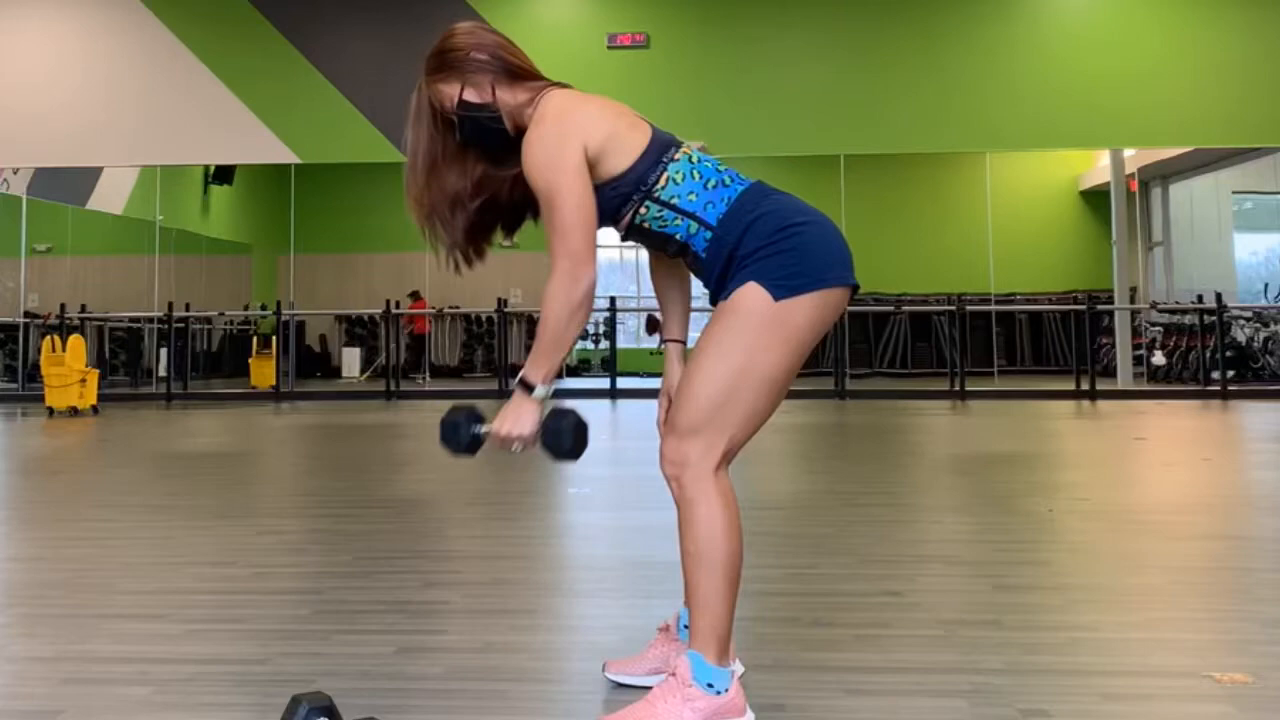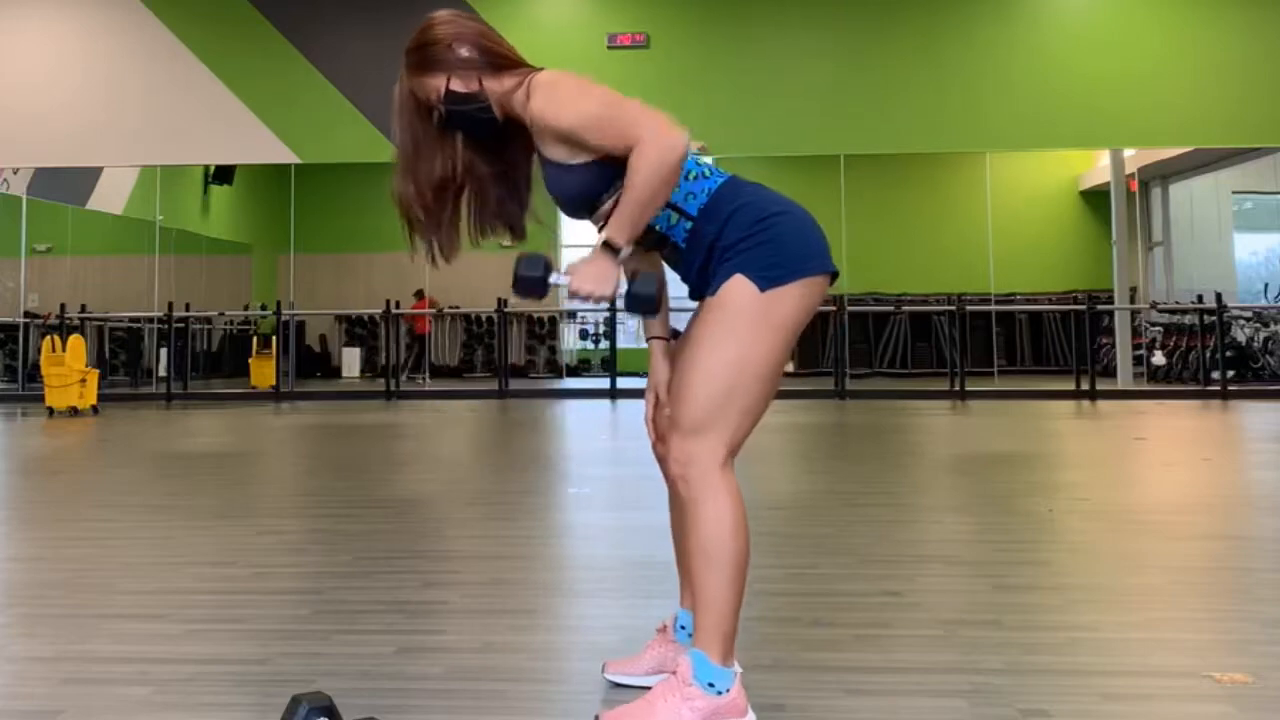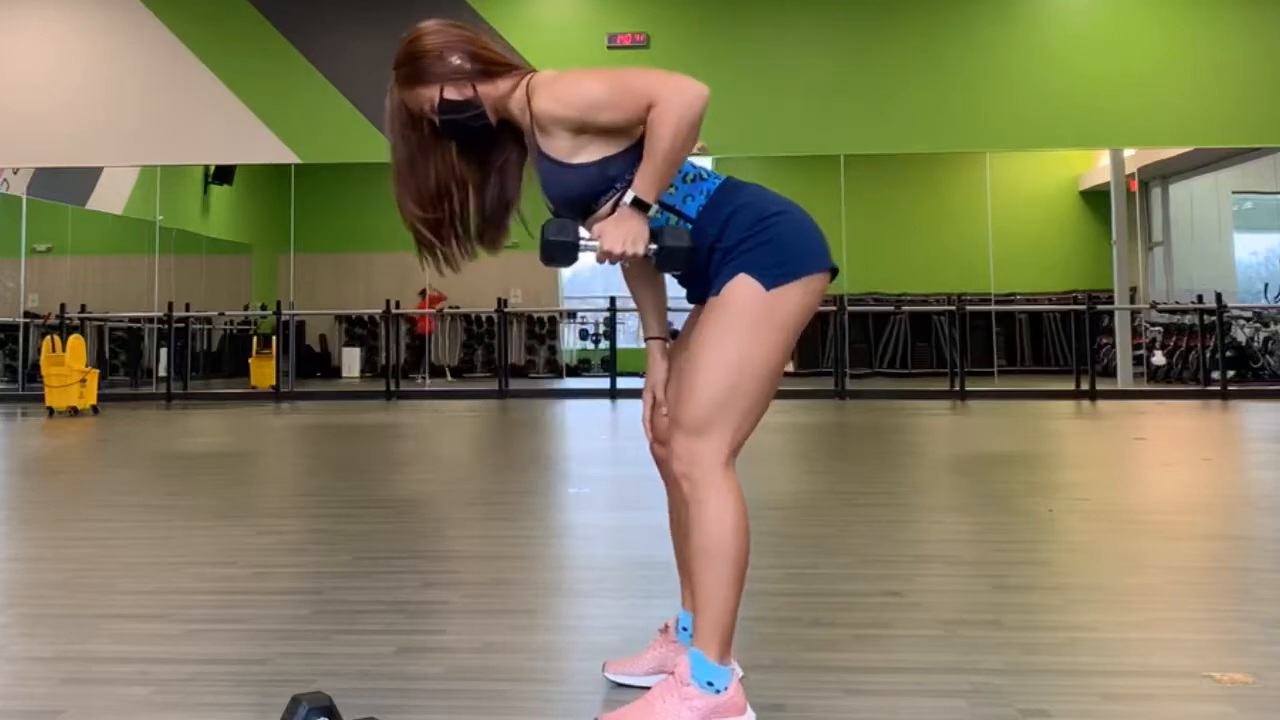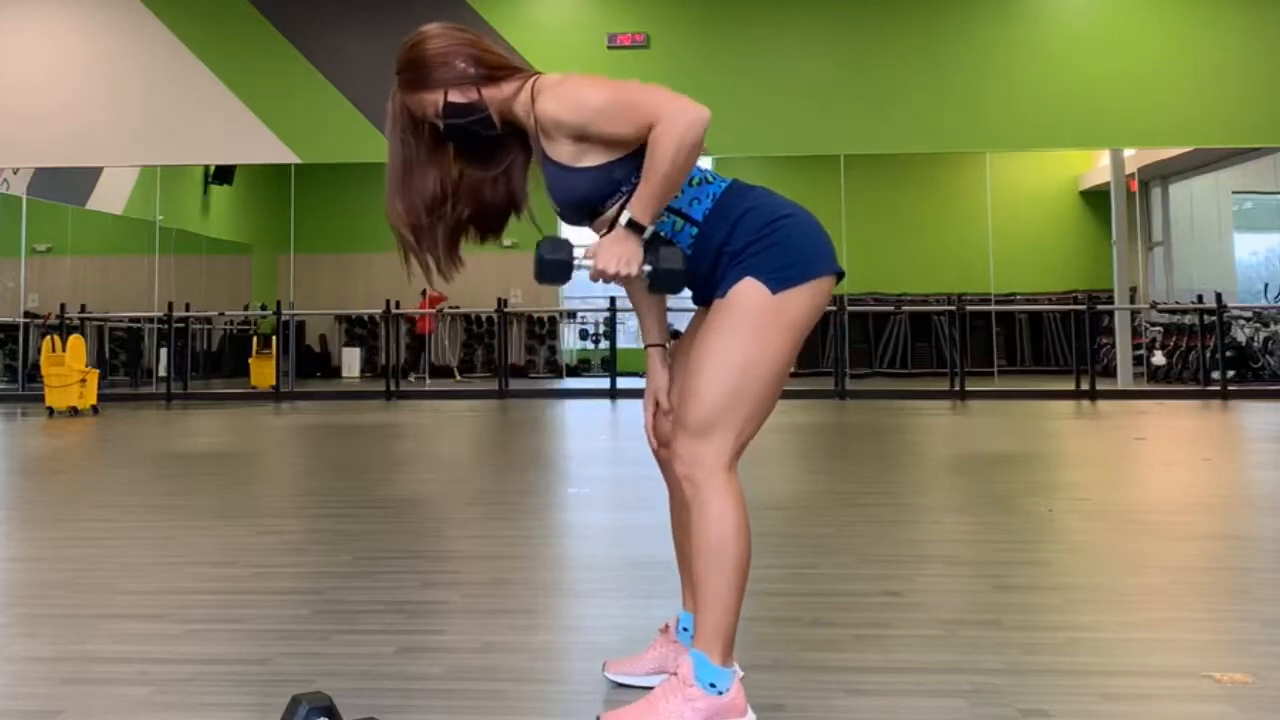
dt=0.3s
person 1, frame 1
left shoulder: (549, 128)
right shoulder: (568, 121)
left elbow: (575, 275)
left wrist: (528, 390)
right wrist: (676, 353)
left hip: (787, 260)
right hip: (783, 260)
left knee: (691, 457)
right knee: (690, 452)
right ankle: (694, 635)
person 1, frame 2
left shoulder: (547, 98)
right shoulder: (533, 129)
left elbow: (665, 146)
right elbow: (643, 229)
left wrist: (607, 255)
right wrist: (658, 348)
left hip: (767, 250)
right hip: (754, 258)
left knee: (695, 454)
right knee: (679, 450)
right ankle: (692, 636)
person 1, frame 3
left shoulder: (552, 98)
right shoulder: (531, 135)
left elbow: (684, 94)
right elbow: (630, 245)
left wrist: (636, 209)
right wrist: (658, 351)
left hip: (765, 249)
right hip: (739, 261)
left knee: (699, 454)
right knee: (671, 448)
right ankle: (692, 637)
person 1, frame 4
left shoulder: (556, 100)
right shoulder: (533, 137)
left elbow: (685, 118)
right elbow: (634, 249)
left wrist: (631, 228)
right wrist: (657, 355)
left hip: (772, 251)
right hip: (744, 265)
left knee: (701, 456)
right knee: (674, 449)
right ankle: (692, 636)
